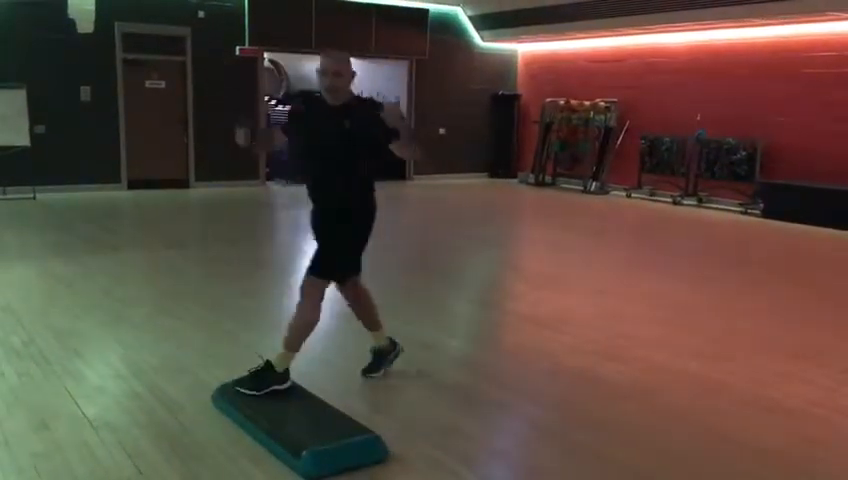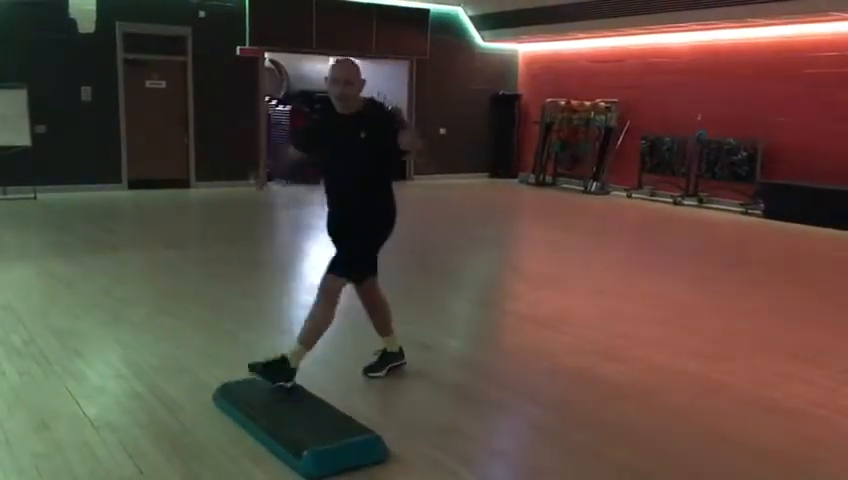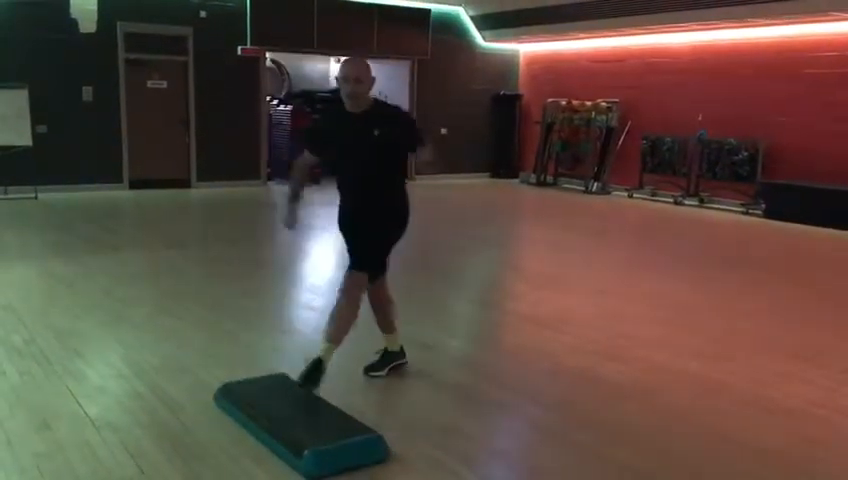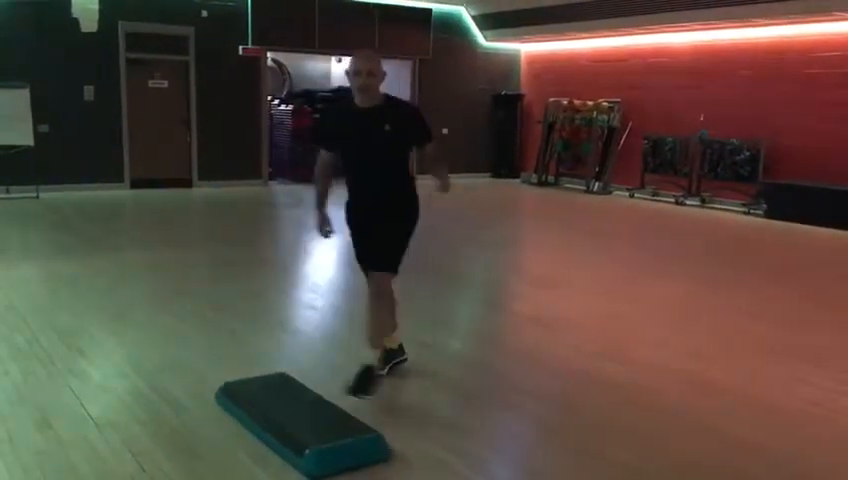
dt=0.1s
person 1, frame 1
left shoulder: (368, 113)
right shoulder: (308, 112)
left elbow: (410, 152)
right elbow: (278, 140)
left wrist: (399, 126)
right wrist: (252, 139)
left hip: (352, 215)
right hip: (324, 213)
left knee: (312, 288)
right knee: (348, 282)
left ankle: (278, 370)
right ankle: (386, 345)
person 1, frame 2
left shoulder: (382, 120)
right shoulder: (322, 123)
left elbow: (415, 151)
right elbow: (293, 154)
left wrist: (413, 143)
left hip: (373, 217)
right hip: (342, 216)
left knee: (330, 286)
right knee: (365, 283)
left ankle: (290, 363)
right ankle: (392, 350)
person 1, frame 3
left shoulder: (394, 118)
right shoulder: (329, 123)
left elbow: (419, 152)
right elbow: (305, 164)
right wrist: (292, 203)
left hip: (388, 213)
right hip: (352, 213)
left knee: (353, 282)
right knee: (373, 282)
left ankle: (323, 359)
right ankle: (394, 349)
person 1, frame 4
left shoulder: (405, 113)
right shoulder: (337, 117)
left elbow: (426, 150)
right elbow: (326, 162)
left wrist: (440, 174)
right wrist: (321, 208)
left hip: (398, 210)
right hip: (360, 210)
left knee: (378, 283)
right knee: (380, 281)
left ankle: (372, 364)
right ankle: (393, 347)
